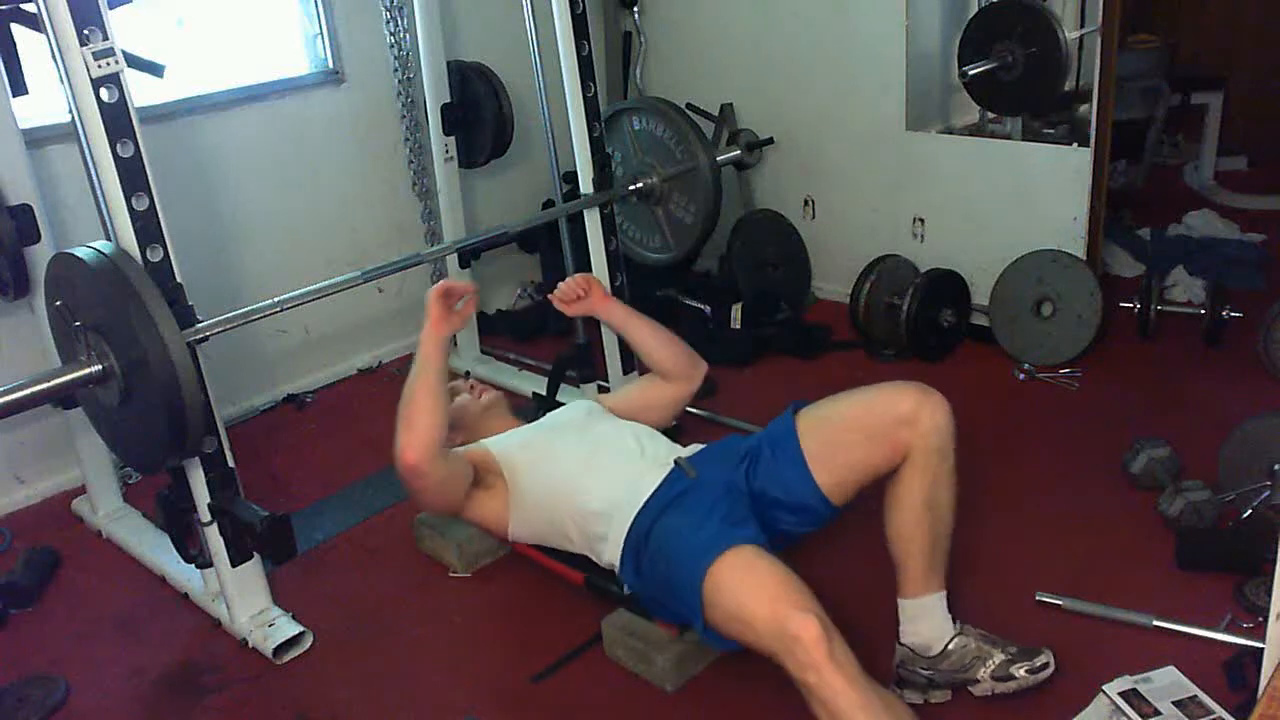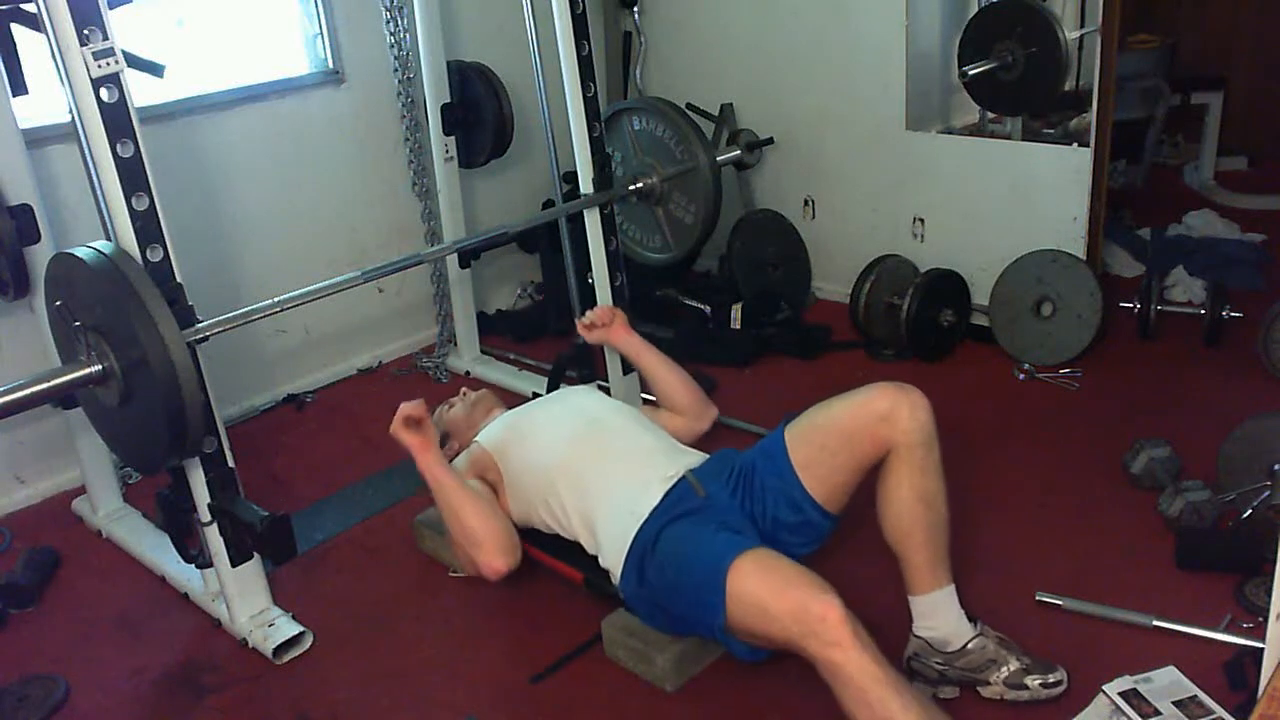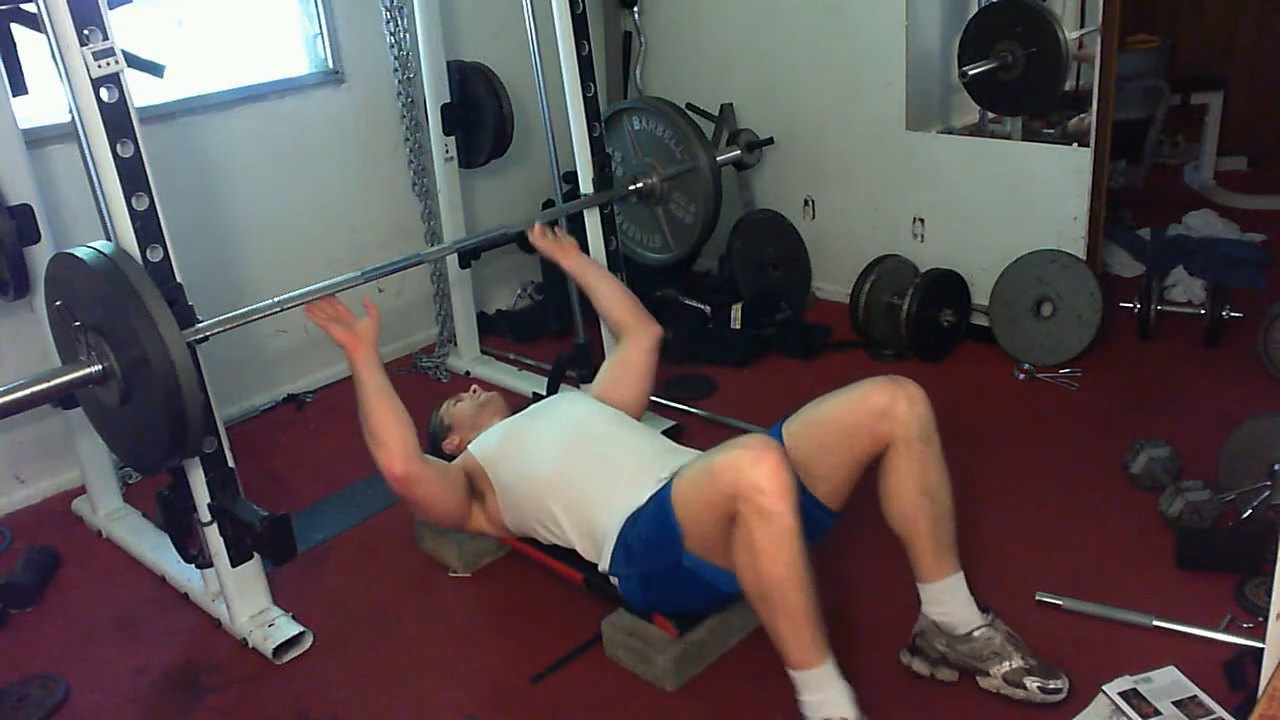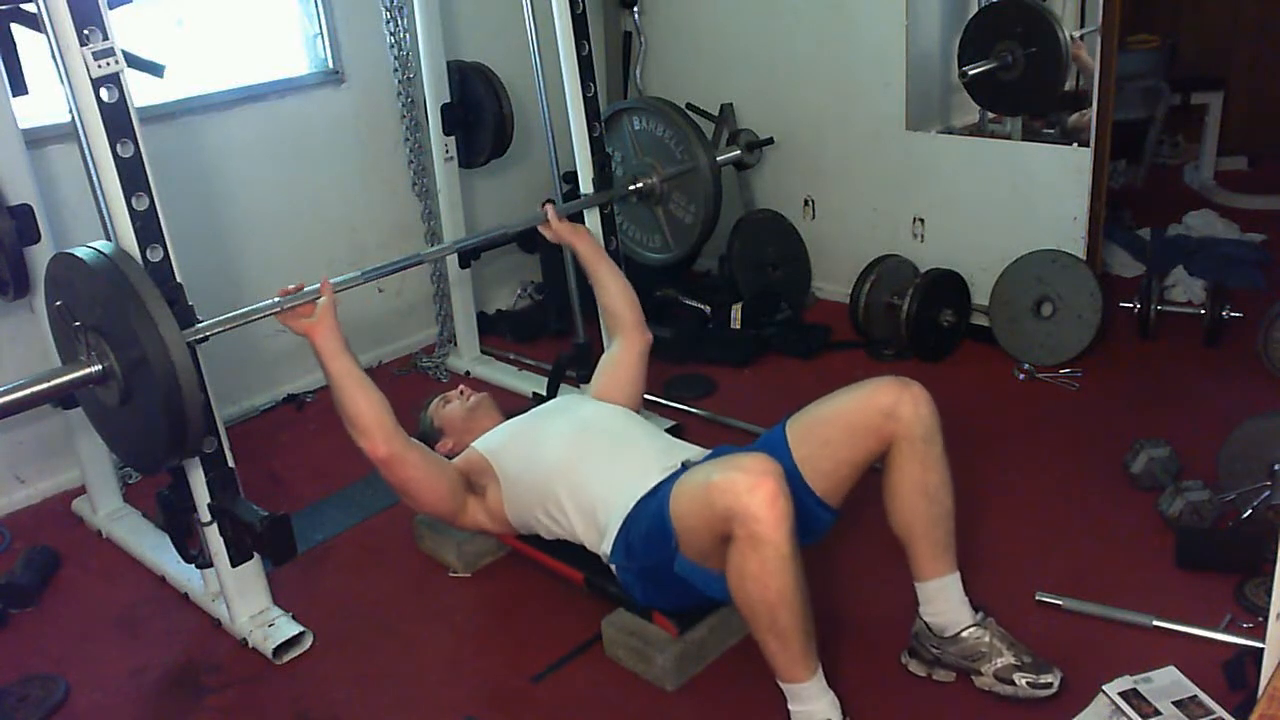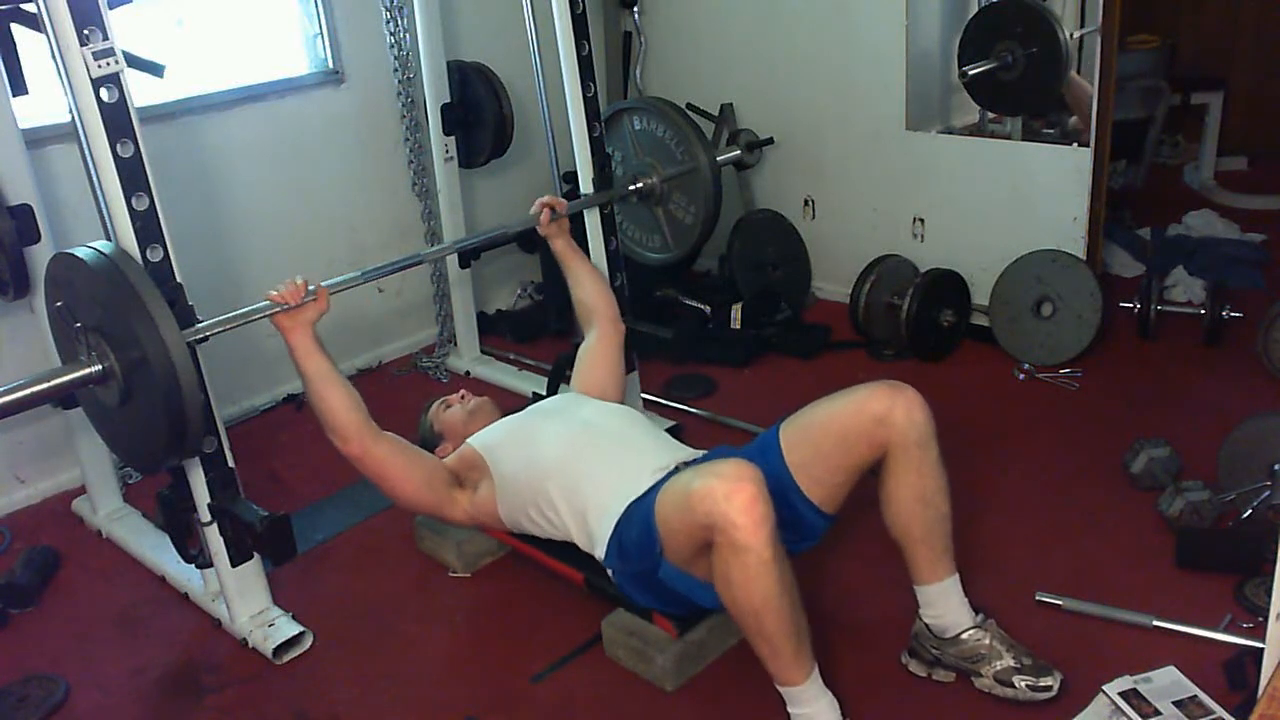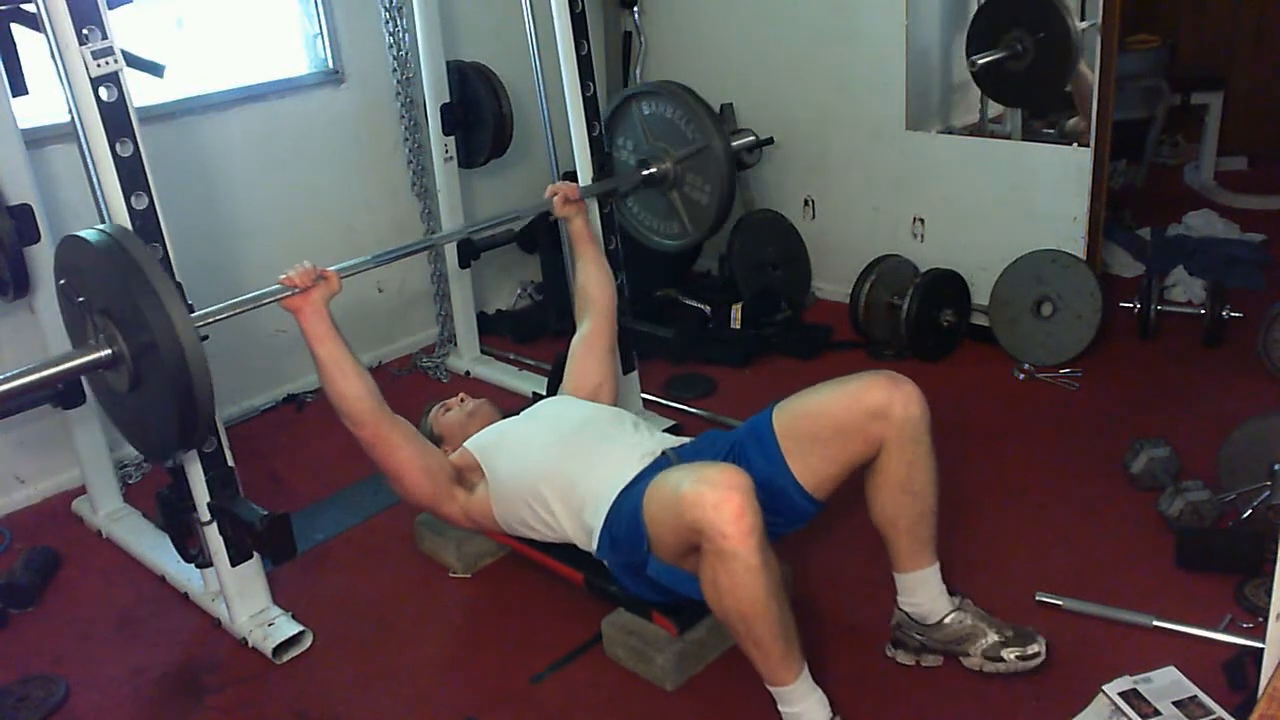
dt=0.7s
person 1, frame 1
left shoulder: (579, 411)
right shoulder: (476, 471)
left elbow: (686, 376)
right elbow: (415, 458)
left wrist: (604, 308)
right wrist: (435, 336)
left hip: (725, 469)
right hip: (657, 527)
left knee: (918, 412)
right knee: (807, 638)
left ankle: (929, 648)
person 1, frame 2
left shoulder: (568, 407)
right shoulder: (473, 465)
left elbow: (697, 414)
right elbow: (495, 556)
left wrist: (623, 338)
right wrist: (424, 456)
left hip: (725, 481)
right hip: (659, 537)
left knee: (898, 409)
right knee: (824, 620)
left ankle: (942, 643)
person 1, frame 3
left shoulder: (578, 409)
right shoulder: (471, 482)
left elbow: (642, 335)
right elbow: (401, 468)
left wrist: (572, 259)
right wrist: (363, 355)
left hip: (712, 484)
right hip: (649, 540)
left knee: (895, 404)
right knee: (759, 465)
left ankle: (950, 627)
person 1, frame 4
left shoulder: (573, 408)
right shoulder: (471, 482)
left elbow: (633, 335)
right elbow: (383, 445)
left wrist: (581, 242)
right wrist: (325, 336)
left hip: (714, 475)
right hip: (651, 531)
left knee: (902, 403)
right knee: (756, 488)
left ankle: (944, 627)
person 1, frame 5
left shoulder: (571, 406)
right shoulder: (466, 479)
left elbow: (606, 327)
right elbow: (360, 440)
left wrist: (562, 241)
right wrist: (302, 336)
left hip: (709, 476)
right hip: (645, 530)
left knee: (896, 409)
right knee: (735, 494)
left ankle: (947, 630)
person 1, frame 6
left shoulder: (568, 406)
right shoulder: (463, 479)
left elbow: (597, 319)
right elbow: (372, 422)
left wrist: (578, 223)
right wrist: (314, 316)
left hip: (705, 456)
right hip: (636, 518)
left knee: (893, 401)
right knee: (725, 501)
left ankle: (926, 614)
